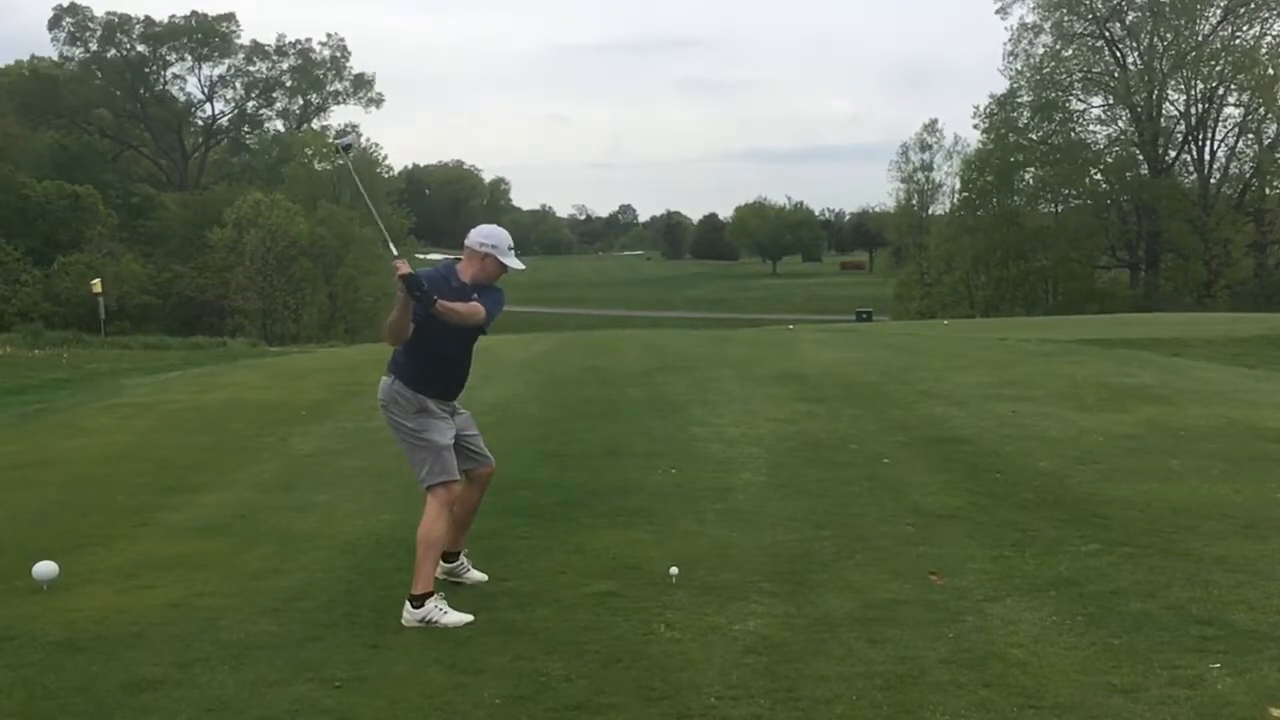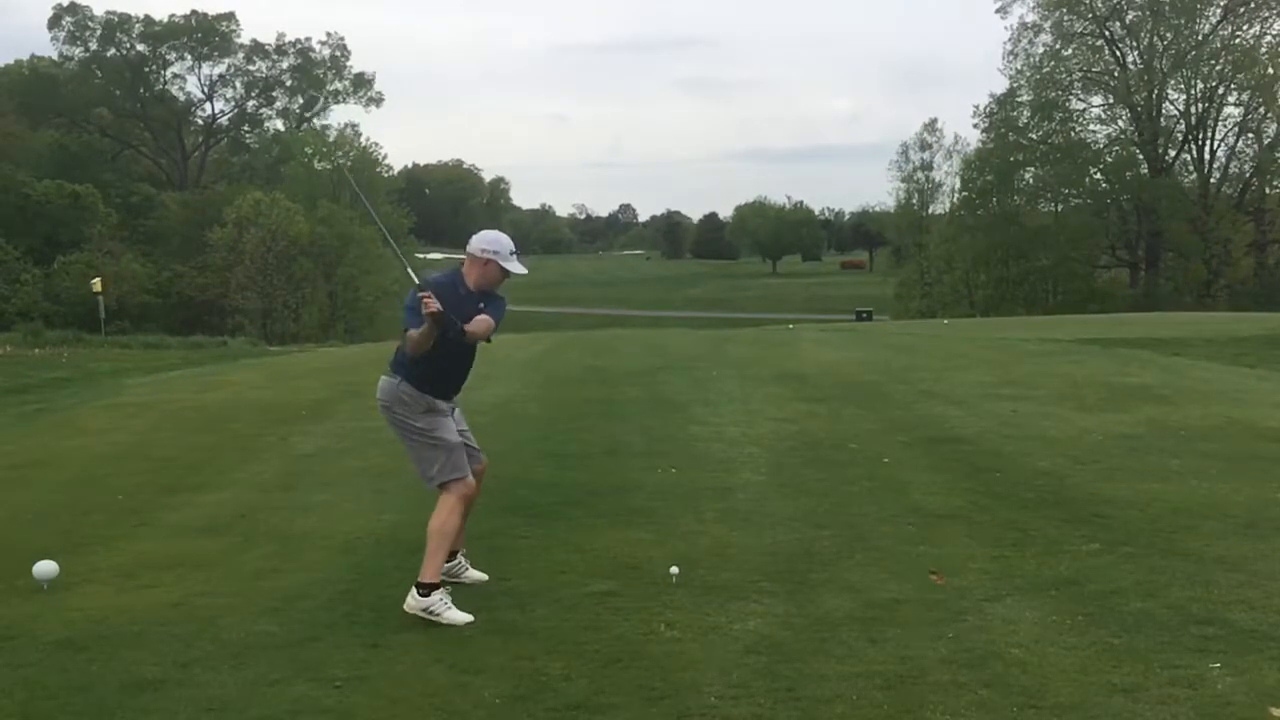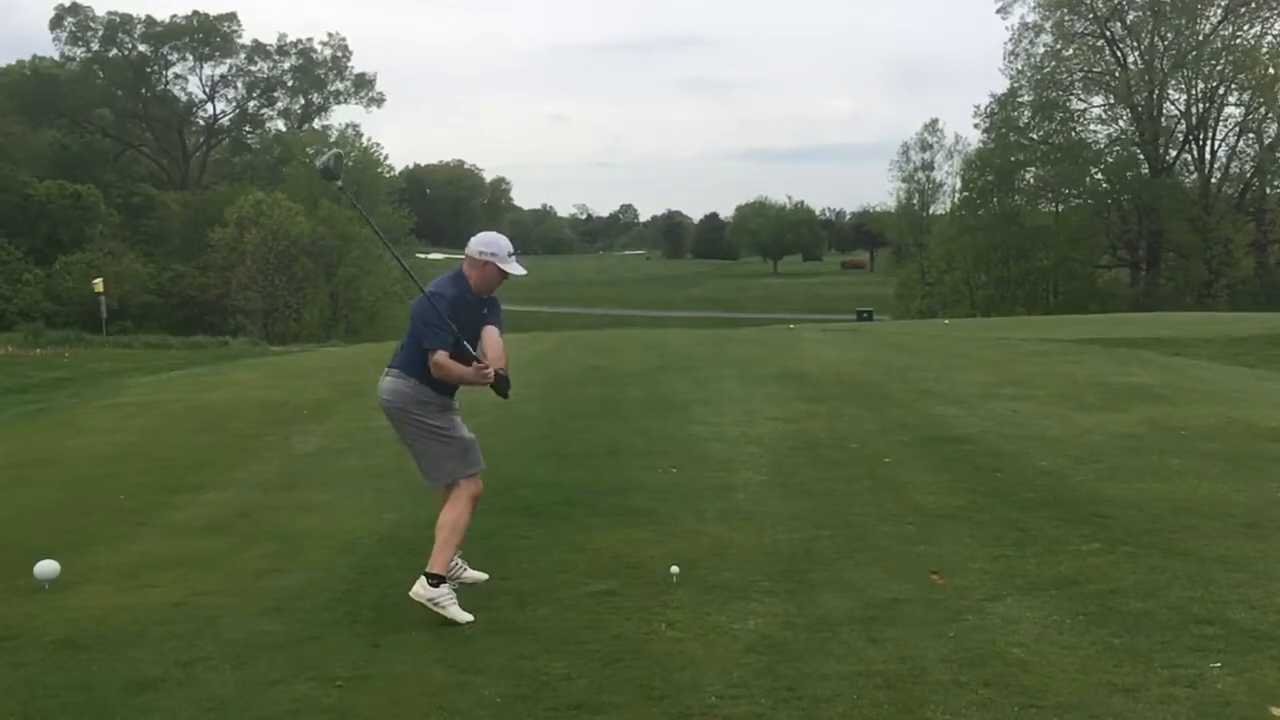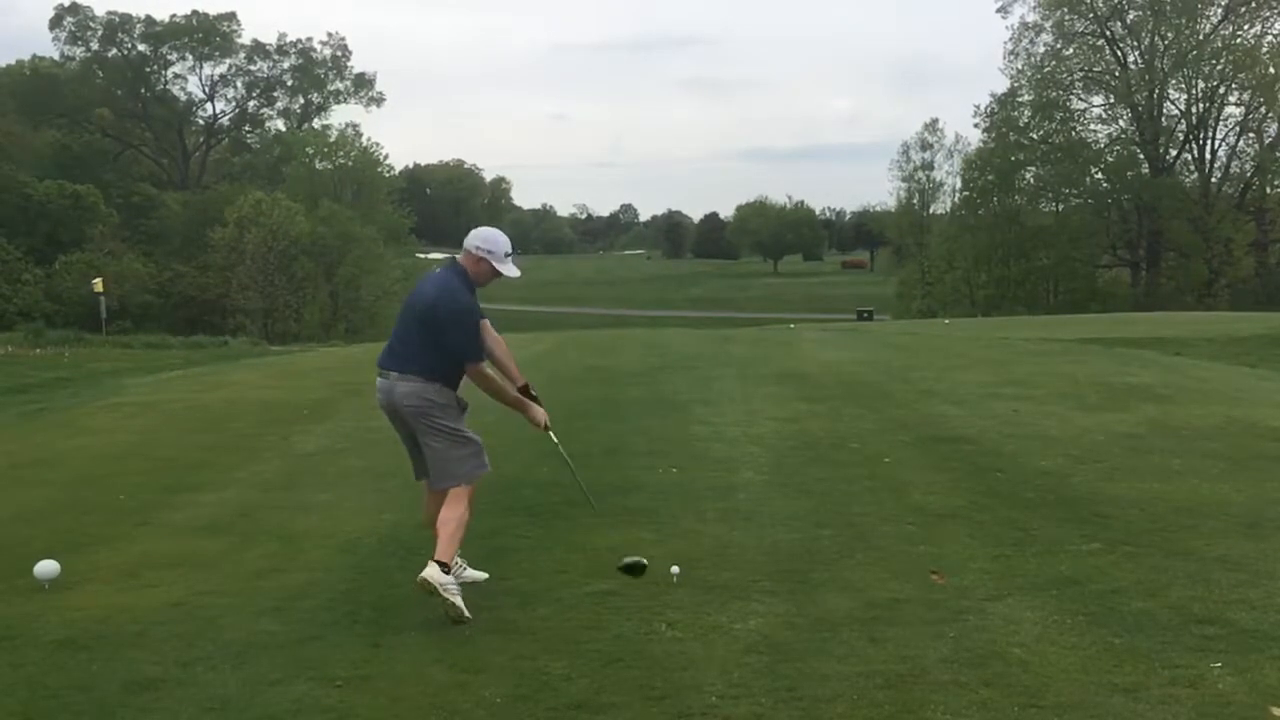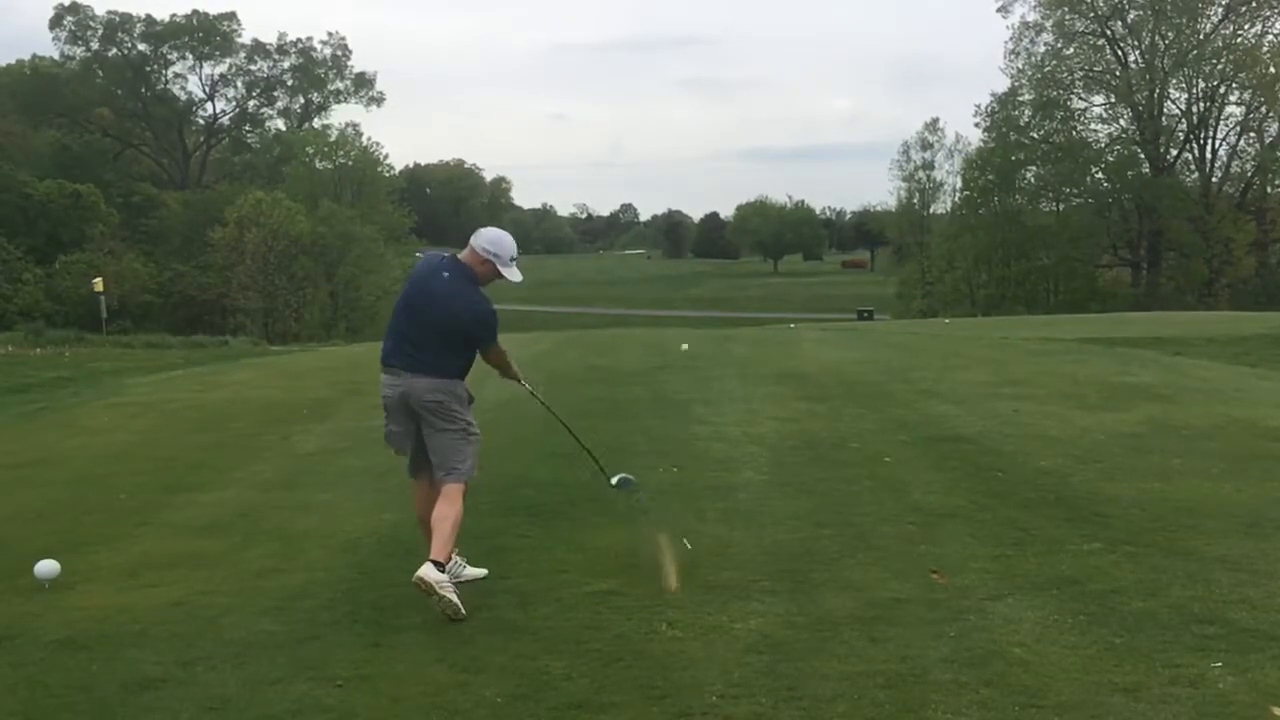
dt=0.5s
person 1, frame 1
left shoulder: (490, 294)
right shoulder: (427, 280)
left elbow: (470, 315)
right elbow: (395, 337)
left wrist: (433, 303)
right wrist: (407, 297)
left hip: (444, 399)
right hip: (409, 397)
left knee: (481, 471)
right knee: (445, 490)
left ankle: (451, 559)
right ankle: (421, 602)
person 1, frame 2
left shoulder: (492, 301)
right shoulder: (431, 290)
left elbow: (480, 329)
right elbow: (412, 347)
left wrist: (455, 328)
right wrist: (430, 325)
left hip: (438, 398)
right hip: (410, 396)
left knee: (475, 468)
right knee: (458, 486)
left ankle: (449, 558)
right ankle: (426, 592)
person 1, frame 3
left shoulder: (487, 302)
right shoulder: (441, 297)
left elbow: (492, 339)
right elbow: (439, 365)
left wrist: (495, 371)
right wrist: (477, 378)
left hip: (410, 392)
right hip: (416, 394)
left knee: (452, 475)
right knee: (468, 484)
left ankle: (447, 560)
right ankle: (433, 582)
person 1, frame 4
left shoulder: (449, 279)
right shoulder: (455, 300)
left elbow: (488, 335)
right elbow: (478, 373)
left wrist: (524, 387)
right wrist: (524, 407)
left hip: (392, 386)
right hip: (425, 393)
left knee: (437, 477)
right knee: (461, 484)
left ankle: (446, 559)
right ankle: (441, 568)
person 1, frame 5
left shoulder: (427, 265)
right shoulder: (477, 307)
right elbow: (493, 356)
right wrist: (510, 372)
left hip: (395, 381)
right hip: (440, 390)
left knee: (423, 475)
right knee: (453, 483)
left ankle: (443, 558)
right ankle: (436, 567)
